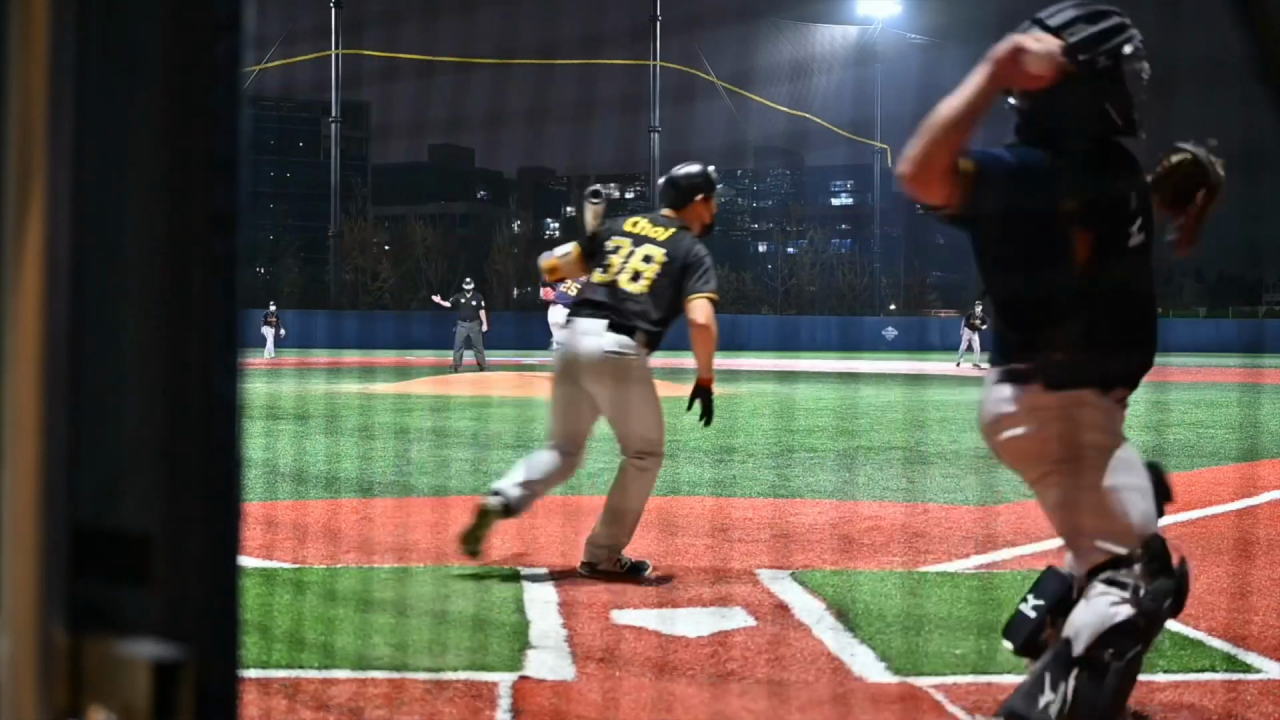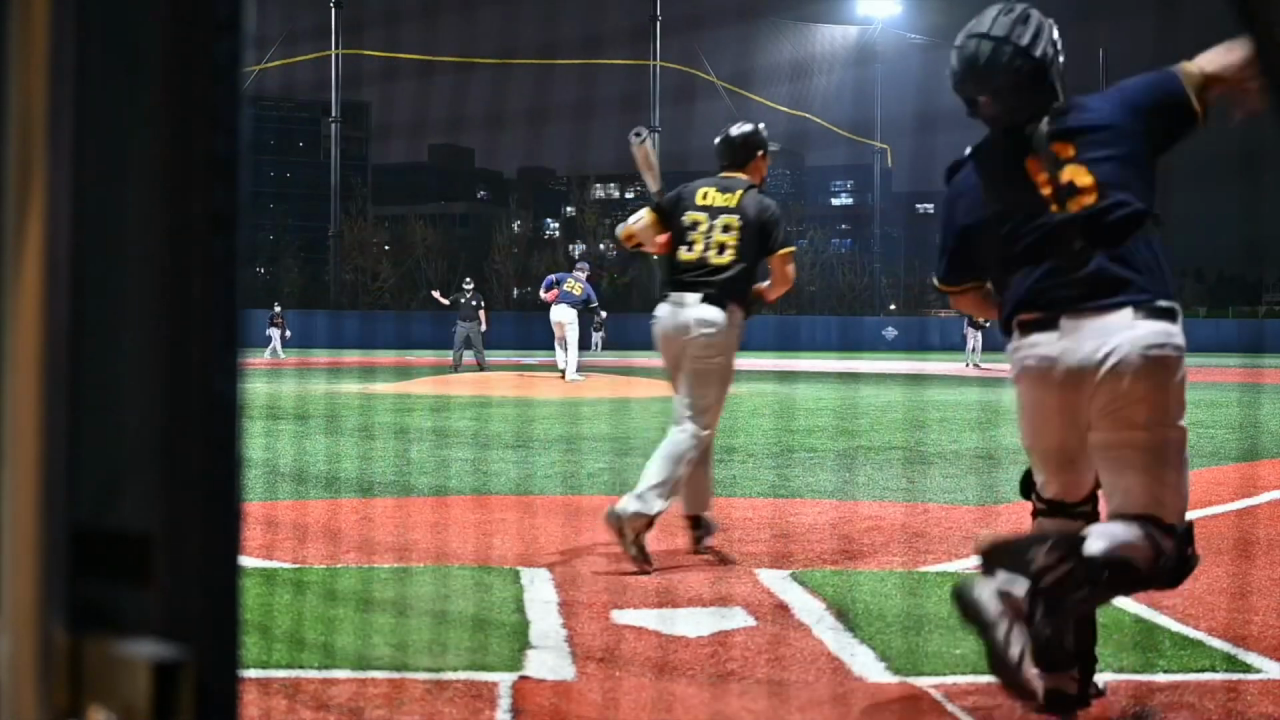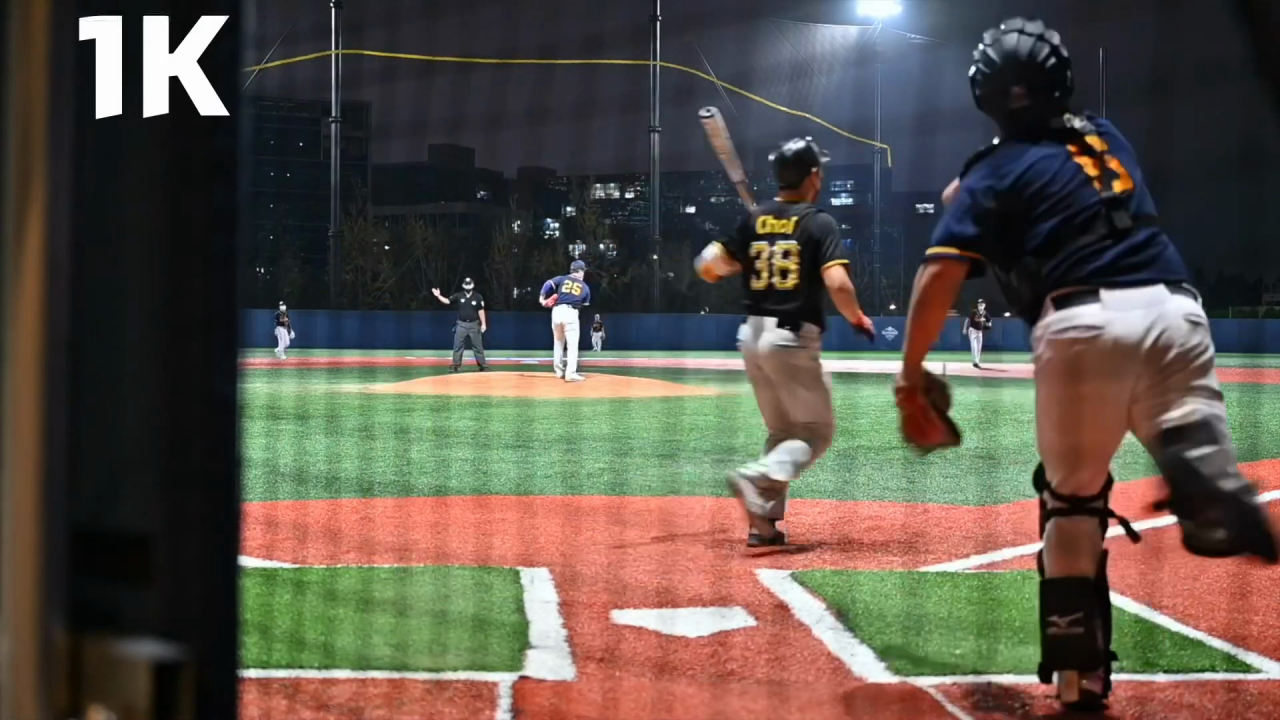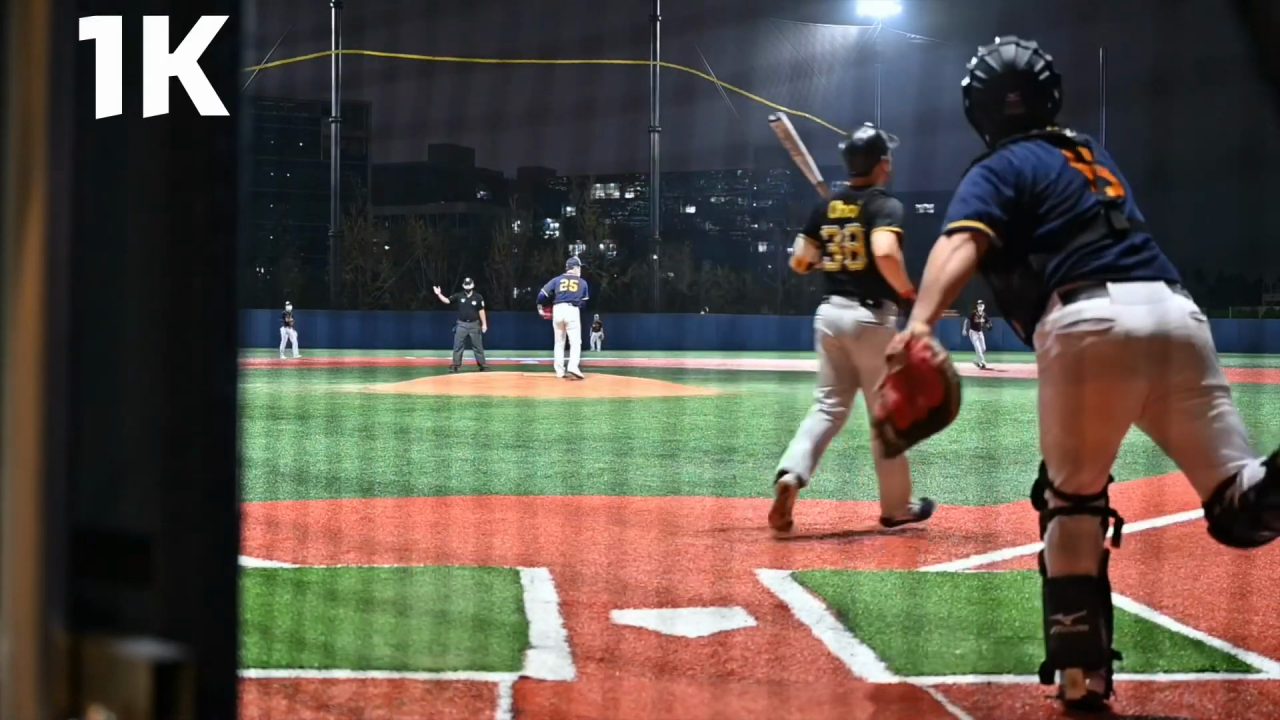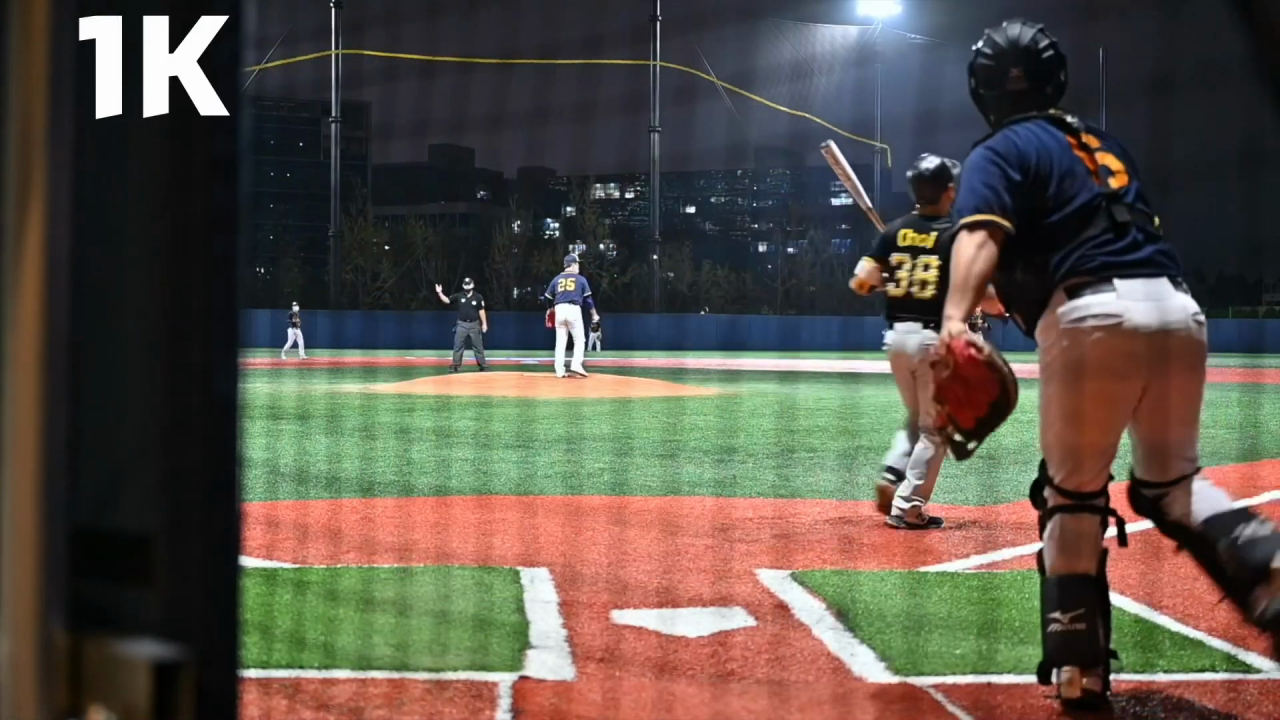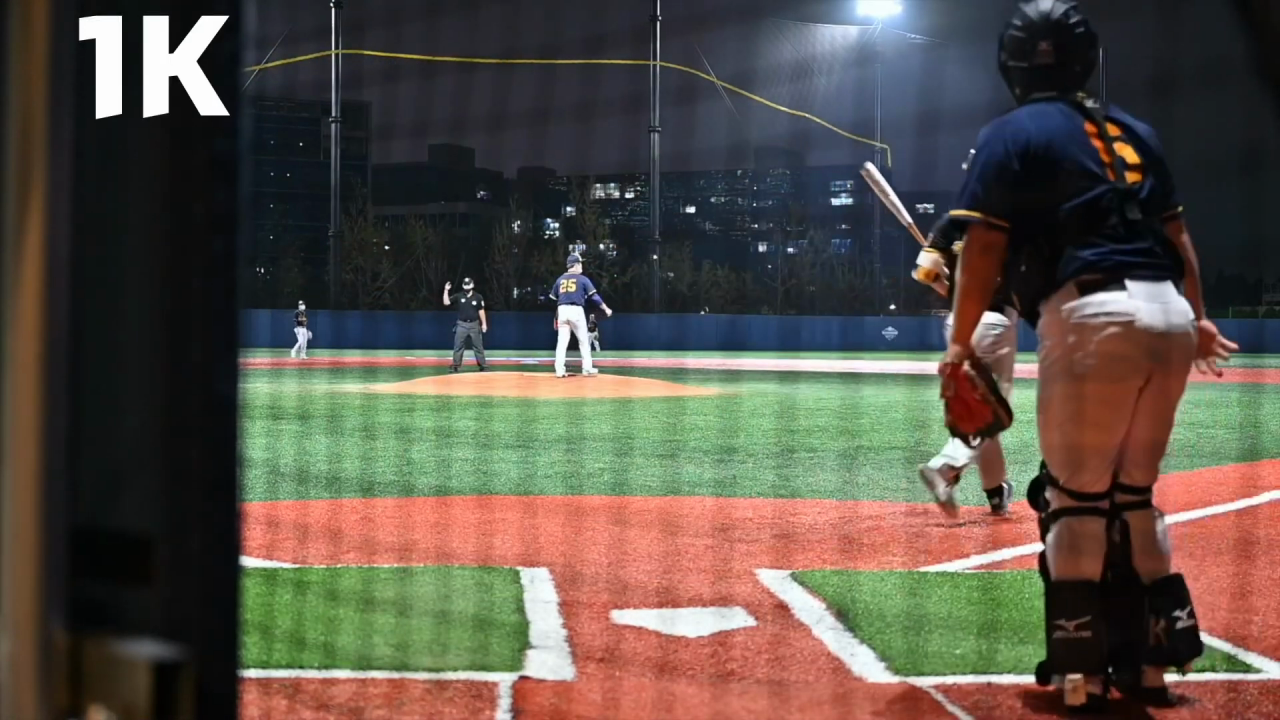
dt=0.2s
person 1, frame 1
left shoulder: (1108, 165)
right shoulder: (1023, 173)
right elbow: (921, 174)
left wrist: (1178, 191)
right wrist: (995, 70)
left hip: (1070, 404)
right hip: (1056, 408)
left knee: (1128, 519)
right knee: (1140, 569)
left ankle: (1048, 628)
person 1, frame 2
left shoulder: (971, 179)
right shoulder: (1108, 116)
left elbow: (964, 297)
right elbow: (1224, 70)
left hip: (1039, 356)
right hip: (1135, 344)
left knee: (1065, 513)
right knee: (1154, 542)
right ankle: (1024, 584)
person 1, frame 3
left shoulder: (993, 172)
right shoulder: (1105, 135)
left elbow: (939, 277)
left wrist: (912, 368)
left hip: (1078, 330)
right hip: (1170, 315)
left knee: (1075, 504)
right knee: (1212, 515)
left ankle: (1079, 673)
right ankle: (1198, 461)
person 1, frame 4
left shoulder: (997, 170)
right shoulder: (1092, 153)
left elbow: (960, 246)
left wrist: (918, 324)
left hip: (1091, 324)
right hip: (1174, 312)
left knee: (1073, 502)
left ankle: (1081, 674)
person 1, frame 5
left shoulder: (998, 153)
right shoulder: (1105, 141)
left elbow: (979, 237)
left wrist: (954, 320)
left hip: (1094, 317)
right hip: (1175, 308)
left knee: (1073, 498)
right knee: (1170, 483)
left ankle: (1080, 672)
person 1, frame 6
left shoulder: (1011, 134)
right shoulder: (1135, 130)
left elbow: (982, 246)
right elbow: (1177, 235)
left wrist: (959, 340)
right wrist: (1197, 317)
left hip: (1091, 316)
right hip: (1169, 313)
left knee: (1076, 498)
right knee: (1134, 493)
left ankle: (1082, 675)
right ankle: (1157, 654)
person 2, frame 1
left shoulder: (617, 227)
right shoulder: (694, 253)
left elbow: (550, 265)
right elbow: (701, 321)
left wrist: (591, 262)
right wrist: (705, 379)
left hip: (574, 339)
right hip: (620, 350)
left knee: (563, 450)
right knee: (644, 454)
left ankle: (499, 500)
right ankle: (604, 556)
person 2, frame 2
left shoulder: (686, 193)
right shoulder: (763, 207)
left elbow: (627, 232)
right elbow: (784, 275)
left wrist: (657, 240)
right wrist: (763, 292)
left hip: (670, 315)
right hip: (714, 321)
left knee: (690, 417)
right knee: (695, 427)
left ankle: (696, 514)
right ankle: (635, 513)
person 2, frame 3
left shoulder: (751, 221)
right shoulder: (821, 224)
left elbow: (706, 267)
right elbow: (838, 285)
right wrist: (858, 318)
left hip: (753, 335)
right hip: (793, 339)
left knee: (782, 431)
right knee: (816, 433)
left ankle: (764, 521)
right ankle: (757, 478)
person 2, frame 4
left shoulder: (826, 207)
right shoulder: (886, 205)
left elbow: (799, 261)
right elbow: (886, 252)
right wrist: (907, 291)
left hip: (830, 315)
right hip: (871, 318)
left knee: (828, 408)
left ankle: (791, 476)
right ankle: (896, 506)
person 2, frame 5
left shoulder: (893, 232)
right shoulder: (957, 236)
left elbow: (861, 281)
left hip: (897, 337)
right hip: (934, 339)
left knee: (918, 419)
right knee: (935, 428)
left ankle: (892, 476)
right ankle: (907, 506)
person 2, frame 6
left shoulder: (952, 222)
left elbow: (924, 270)
left wrist: (942, 281)
left hip: (959, 322)
right hip: (995, 321)
left ankle: (995, 491)
right ankle: (944, 467)
